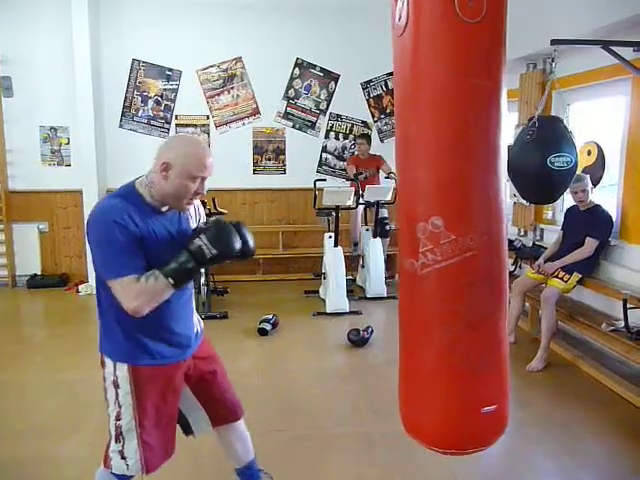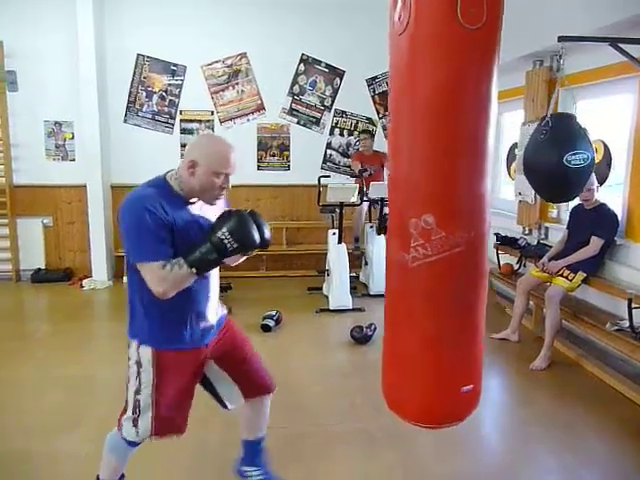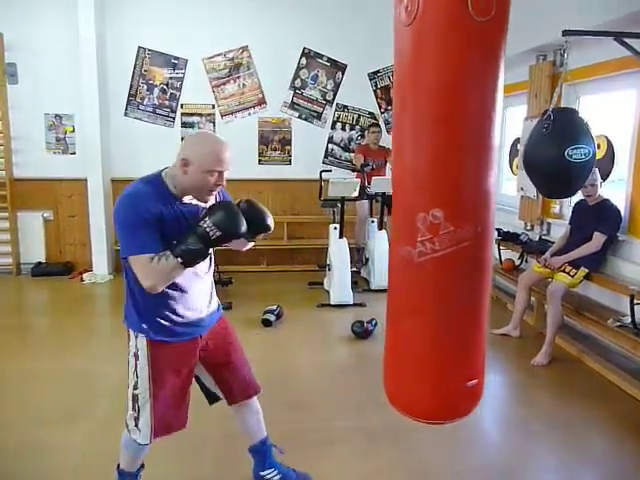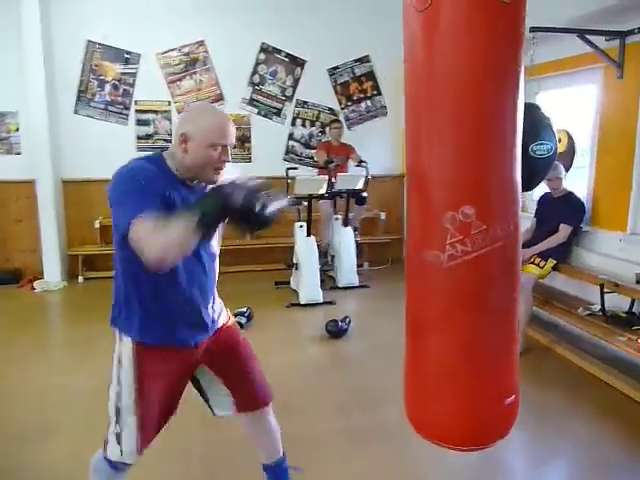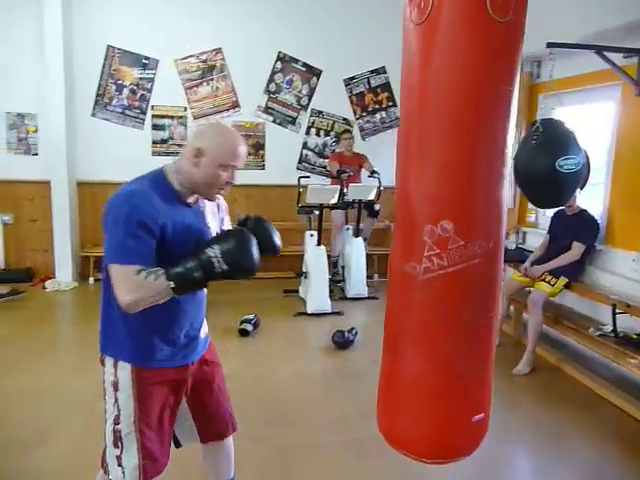
dt=0.7s
person 1, frame 1
left shoulder: (183, 204)
right shoulder: (112, 216)
left elbow: (205, 255)
right elbow: (136, 302)
left wrist: (227, 246)
right wrist: (192, 258)
left hip: (190, 342)
right hip: (138, 358)
left knee: (228, 416)
person 1, frame 2
left shoulder: (211, 198)
right shoulder: (144, 206)
left elbow: (230, 258)
right elbow: (161, 287)
left wrist: (247, 238)
right wrist: (213, 248)
left hip: (213, 323)
right hip: (163, 338)
left knee: (257, 388)
right knee: (138, 426)
person 1, frame 3
left shoulder: (210, 194)
right shoulder: (136, 202)
left elbow: (239, 243)
right elbow: (150, 279)
left wrist: (251, 225)
right wrist: (200, 239)
left hip: (208, 320)
right hip: (158, 334)
left knee: (243, 391)
right knee: (145, 425)
person 1, frame 4
left shoulder: (209, 177)
right shoulder: (136, 178)
right elbow: (157, 249)
right wrist: (216, 207)
left hip: (209, 320)
right hip: (148, 333)
left knee: (256, 401)
right knee: (127, 446)
person 1, frame 5
left shoulder: (207, 200)
right shoulder: (135, 204)
left elbow: (225, 260)
right elbow: (131, 295)
left wrist: (248, 241)
right wrist: (203, 266)
left hip: (194, 347)
right hip: (141, 360)
left knee: (219, 432)
person 2, frame 1
left shoulder: (602, 216)
right shoulder: (571, 211)
left elbow: (588, 250)
left wrist: (557, 264)
right wrist: (543, 258)
left hip: (577, 265)
right hip: (556, 261)
left knee: (548, 296)
right knee: (518, 285)
left ankle: (543, 354)
right ankle: (510, 332)
person 2, frame 2
left shoulder: (607, 215)
right shoulder: (576, 210)
left elbow: (593, 249)
left wrist: (561, 263)
right wrist: (547, 257)
left hip: (582, 264)
right hip: (561, 259)
left knee: (552, 294)
right knee: (522, 283)
left ankle: (546, 353)
right ankle: (512, 331)
person 2, frame 3
left shoulder: (610, 211)
right shoulder: (579, 206)
left elbow: (596, 245)
left wrist: (563, 259)
right wrist: (549, 253)
left hip: (584, 260)
right hip: (563, 255)
left knee: (554, 290)
right knee: (524, 279)
left ankle: (547, 349)
right ankle: (514, 327)
person 2, frame 4
left shoulder: (574, 203)
right shoulder: (544, 199)
left elbow: (562, 236)
left wrist: (531, 251)
right wrist: (519, 245)
left hip: (551, 252)
right hip: (529, 248)
left knee: (523, 283)
left ankle: (520, 339)
person 2, frame 5
left shoulder: (589, 222)
right shoulder: (558, 216)
left elbow: (575, 254)
left wrist: (543, 268)
right wrist: (529, 262)
left hip: (563, 270)
right hip: (541, 264)
left knee: (535, 300)
right knee: (505, 287)
left ankle: (529, 357)
right ankle: (495, 334)
person 3, frame 1
left shoulder: (377, 159)
right shoulder: (352, 160)
left elbow: (387, 169)
right elbow: (351, 171)
left wrist: (391, 174)
right wrist: (356, 175)
right knee: (356, 211)
right ankle: (355, 244)
person 3, frame 2
left shoulder: (381, 156)
right shoulder: (356, 156)
left elbow: (389, 166)
right elbow: (356, 167)
right wrist: (361, 171)
right hip: (363, 190)
right knee: (361, 208)
right ankle: (356, 240)
person 3, frame 3
left shoulder: (386, 151)
right shoulder: (361, 148)
left elbow: (393, 162)
right elbow: (358, 160)
right wrist: (363, 165)
right hip: (364, 186)
left knee: (393, 204)
right knee: (362, 217)
right ankle: (359, 250)
person 3, frame 4
left shoulder: (347, 148)
right shoulder: (323, 146)
left elbow: (356, 157)
right elbow: (322, 158)
left wrist: (361, 162)
right wrist: (327, 162)
left knee: (362, 197)
right knee: (326, 217)
left ankle: (353, 229)
right ankle: (324, 254)
person 3, frame 5
left shoulder: (360, 157)
right shoulder: (335, 156)
left elbow: (369, 167)
right elbow: (334, 168)
left wrist: (373, 171)
right wrist: (339, 171)
left knee: (374, 208)
right knee: (338, 226)
left ankle: (363, 238)
right ankle: (335, 265)
